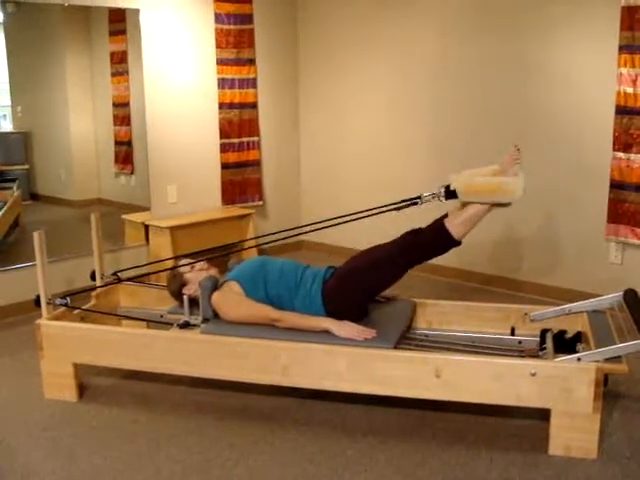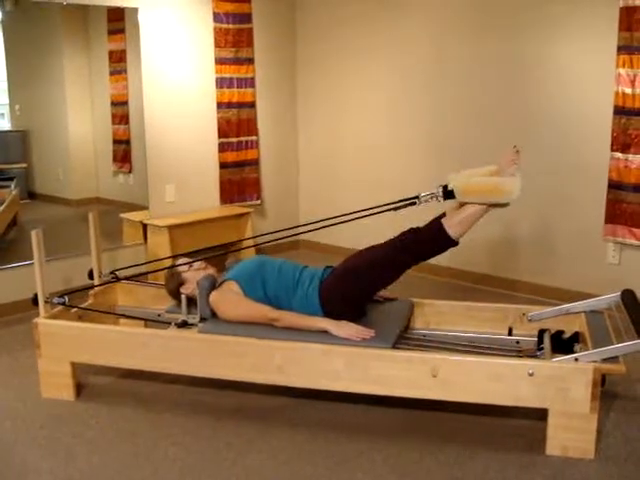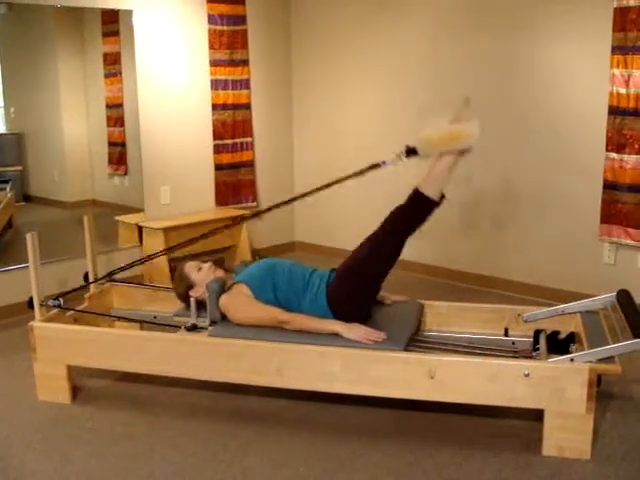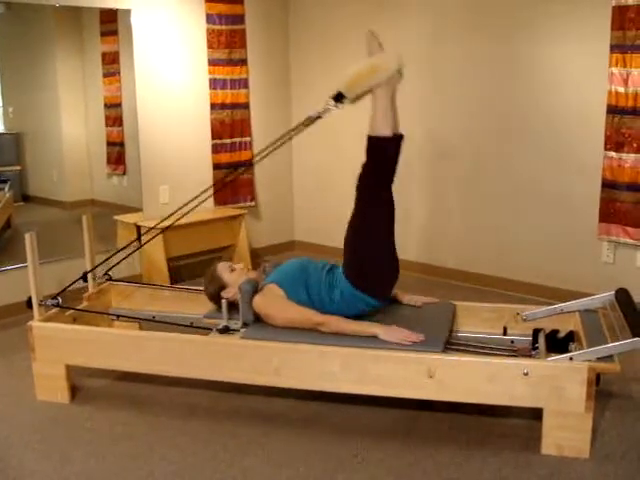
dt=0.5s
person 1, frame 1
left shoulder: (238, 277)
right shoulder: (222, 299)
right elbow: (276, 317)
right wrist: (332, 325)
left hip: (331, 281)
right hip: (332, 299)
left knee: (417, 242)
right knee: (410, 247)
person 1, frame 2
left shoulder: (235, 276)
right shoulder: (220, 300)
right elbow: (274, 317)
left wrist: (369, 291)
right wrist: (330, 325)
left hip: (329, 282)
right hip: (329, 300)
left knee: (411, 242)
right knee: (408, 247)
person 1, frame 3
left shoulder: (241, 279)
right shoulder: (231, 302)
right elbow: (284, 319)
left wrist: (373, 291)
right wrist: (340, 326)
left hip: (330, 282)
right hip: (334, 302)
right knee: (394, 229)
right ankle: (450, 154)
person 1, frame 4
left shoulder: (273, 282)
right shoulder: (264, 304)
right elbow: (321, 322)
right wrist: (379, 329)
left hip: (362, 285)
right hip: (363, 285)
right knee: (371, 189)
